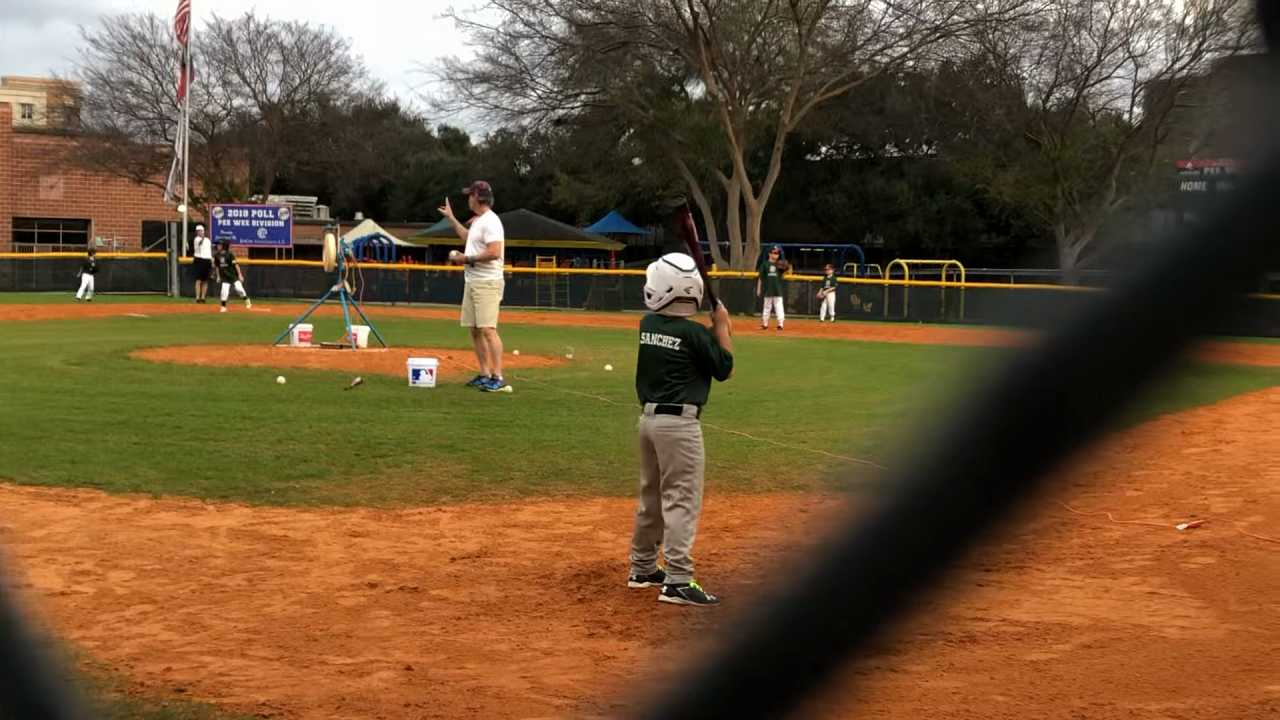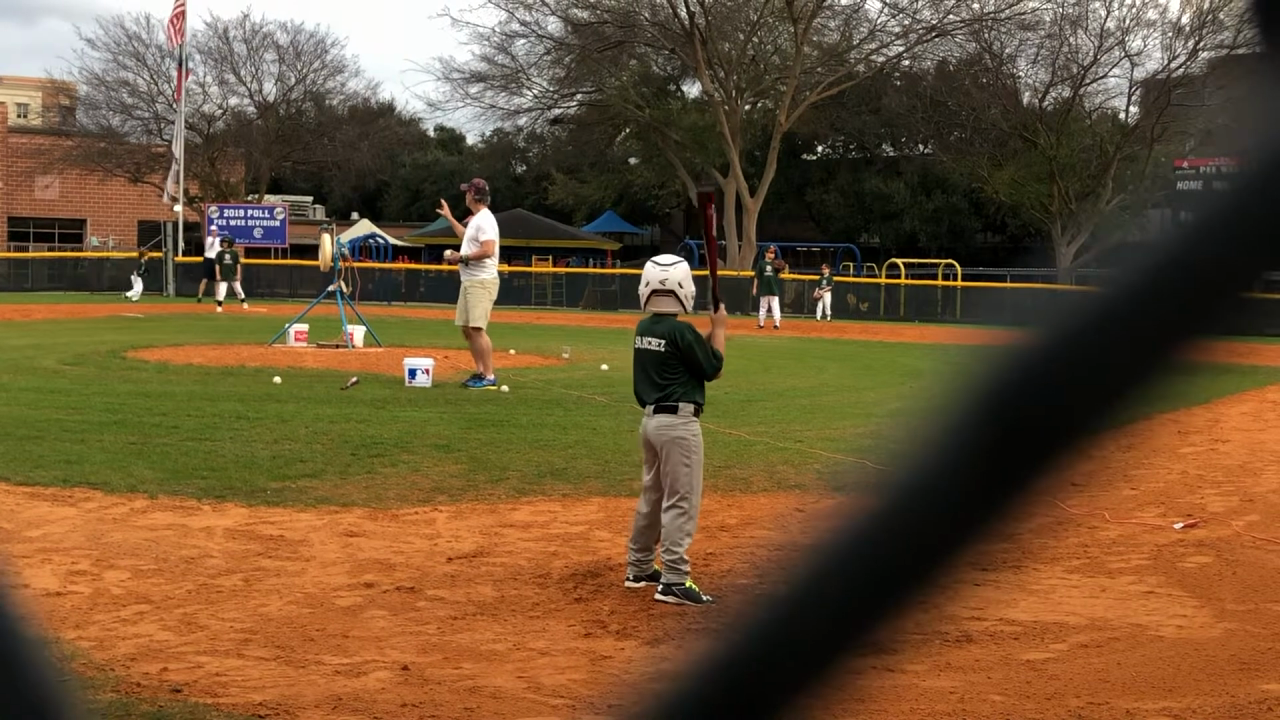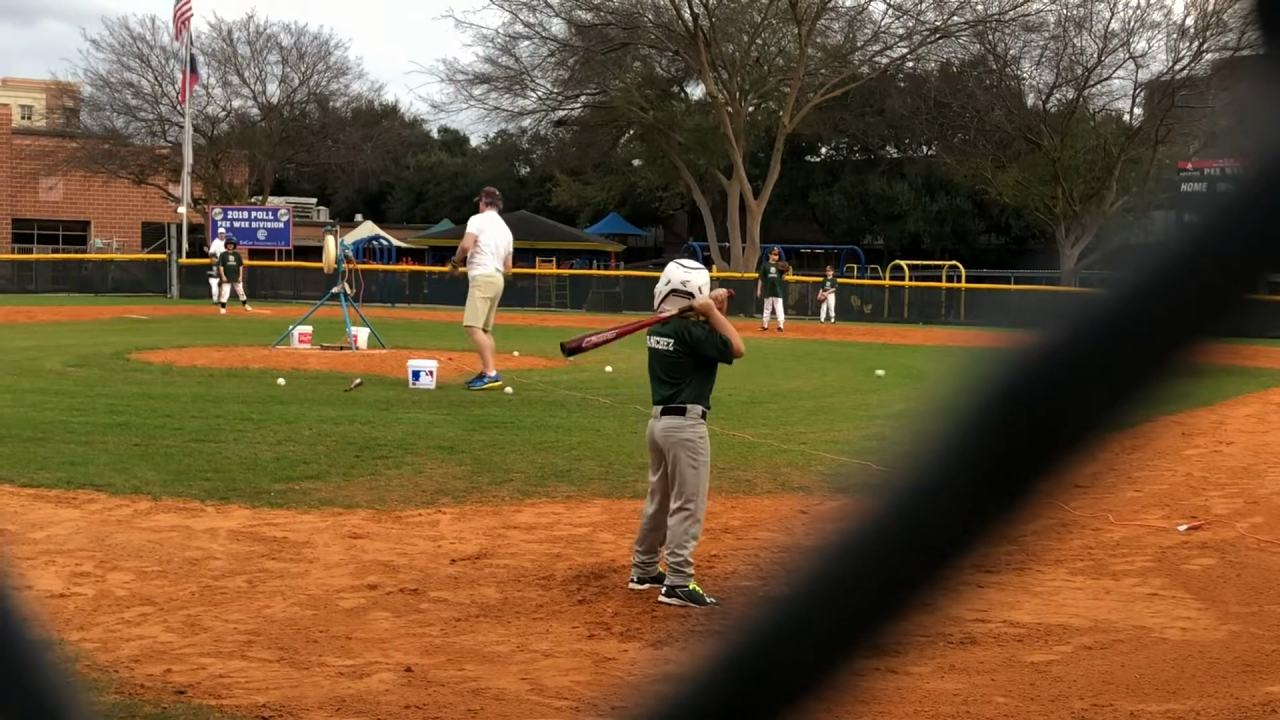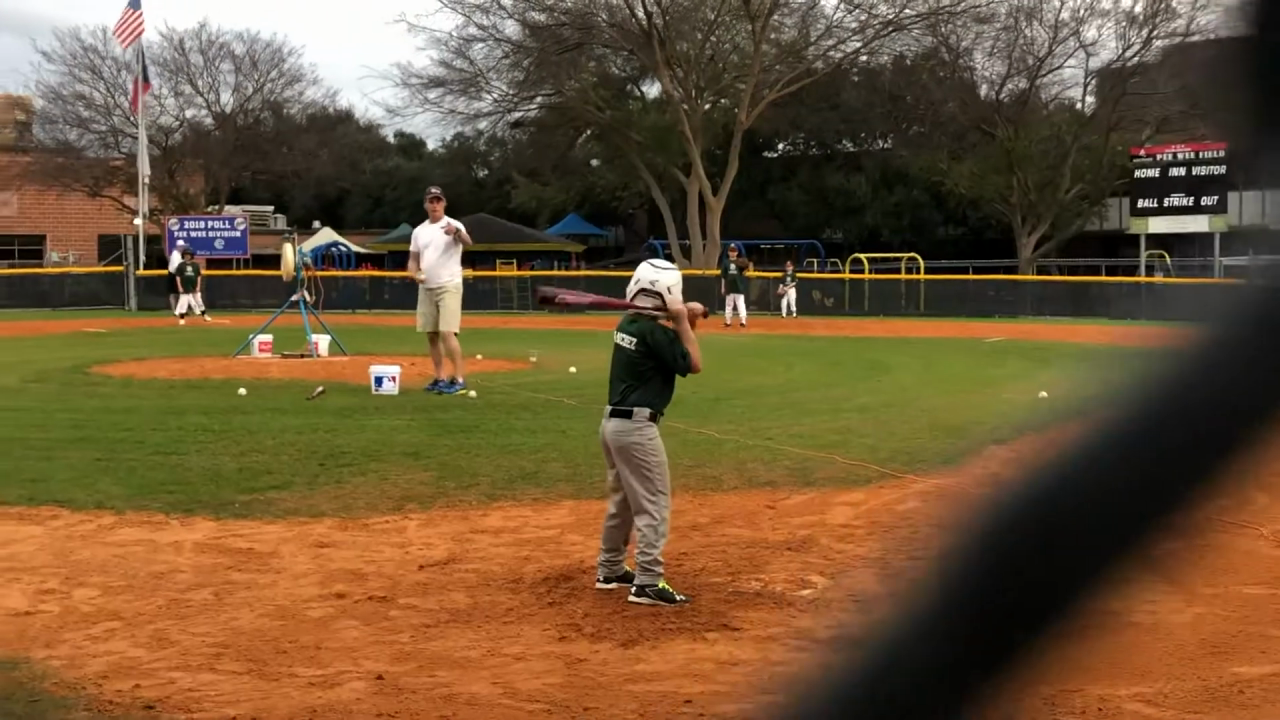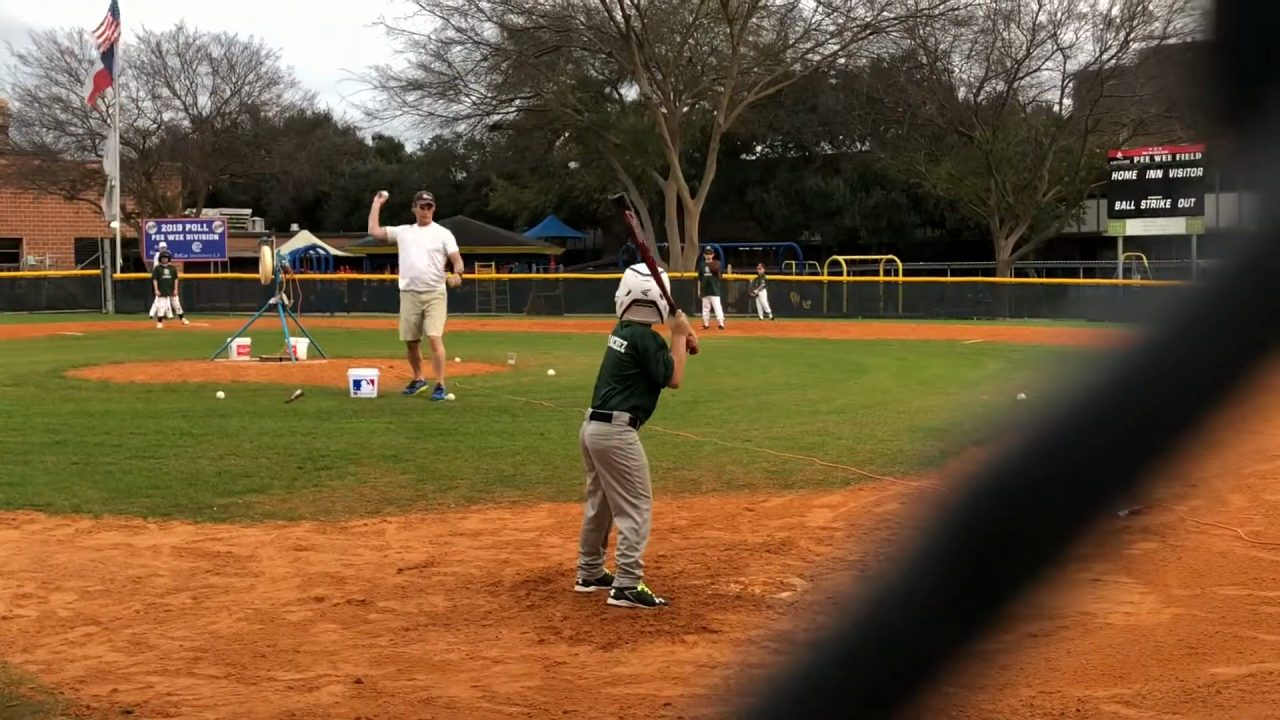
dt=1s
person 1, frame 1
left shoulder: (647, 324)
right shoulder: (693, 331)
right elbow: (725, 369)
left wrist: (711, 329)
right wrist: (721, 325)
left hip: (649, 419)
right hip: (679, 424)
left knee: (651, 499)
right knee: (682, 502)
left ankle: (642, 568)
right ankle: (677, 582)
person 1, frame 2
left shoulder: (643, 328)
right shoulder: (680, 330)
right elbow: (713, 369)
left wrist: (710, 336)
right wrist: (719, 328)
left hip: (651, 420)
right hip: (679, 423)
left knee: (652, 498)
right knee: (681, 502)
left ankle: (639, 567)
right ankle: (674, 581)
person 1, frame 3
left shoulder: (657, 326)
right shoulder: (689, 329)
left elbow: (706, 338)
right elbow: (736, 349)
left wrist: (715, 311)
right wrist: (712, 313)
left hip: (659, 421)
right hip: (686, 425)
left knee: (658, 499)
right knee: (687, 505)
left ankle: (644, 569)
right ankle: (677, 583)
person 1, frame 4
left shoulder: (627, 323)
right shoulder: (654, 331)
left elbow: (670, 346)
right elbow: (694, 364)
left wrist: (687, 322)
right wrist: (682, 321)
left hip: (613, 422)
right hip: (636, 427)
left knee: (622, 501)
right knee: (653, 504)
left ankle: (610, 570)
right ankle: (648, 582)
person 1, frame 5
left shoulder: (622, 329)
right shoulder: (646, 337)
left elbow: (657, 365)
right elbow: (673, 379)
left wrist: (680, 344)
right wrist: (678, 336)
left hip: (593, 426)
right hip: (616, 431)
left knee: (599, 504)
right knee: (635, 508)
left ankle: (589, 573)
right ankle: (626, 586)
person 2, frame 1
left shoulder: (490, 221)
right shoulder: (477, 221)
left elbow: (494, 253)
right elbow: (468, 238)
left wrist: (467, 259)
right wrist: (451, 217)
left hip: (487, 283)
right hip: (472, 282)
left knee: (488, 329)
right knee: (474, 330)
left ankle: (498, 377)
right ankle: (485, 374)
person 2, frame 2
left shoulder: (484, 219)
right shoulder: (475, 219)
left elbow: (487, 251)
left wrist: (461, 257)
right wrist: (449, 217)
left hip: (482, 282)
right hip: (469, 281)
left knee: (477, 329)
right knee: (467, 329)
left ankle: (489, 377)
right ankle: (480, 373)
person 2, frame 3
left shoulder: (478, 219)
right shoulder: (505, 229)
left elbow: (466, 245)
right elbow: (508, 266)
left wrist: (454, 262)
left hip: (482, 278)
right hip: (497, 280)
left knee: (473, 327)
right knee: (484, 329)
left ankle: (491, 373)
right ankle: (488, 373)
person 2, frame 4
left shoulder: (454, 225)
right shoulder: (419, 231)
left elbow: (468, 241)
right elbow: (413, 260)
left wrist: (457, 232)
right wrist: (415, 273)
left hip: (449, 287)
right hip: (426, 289)
left knee: (447, 333)
right knee: (431, 336)
left ankle: (459, 380)
right ankle: (440, 378)
person 2, frame 5
left shoulder: (442, 233)
right shoulder: (403, 231)
left elbow: (457, 260)
right elbow: (373, 231)
left wrist: (457, 273)
right wrist: (376, 204)
left hip: (435, 294)
right hip: (409, 295)
left knee: (434, 338)
right knee: (411, 341)
left ankle: (440, 385)
right ankle: (418, 379)
